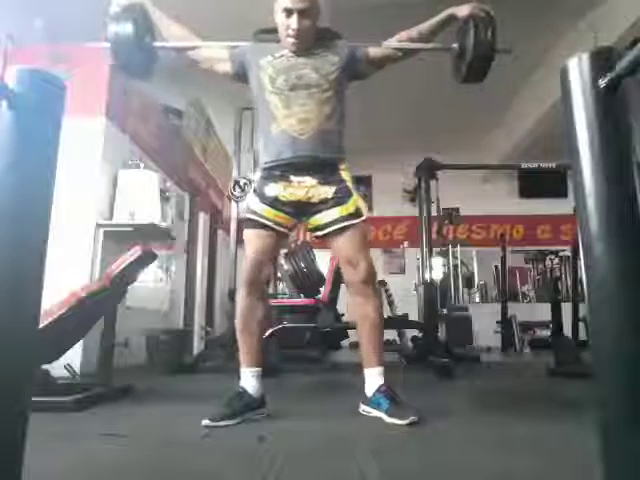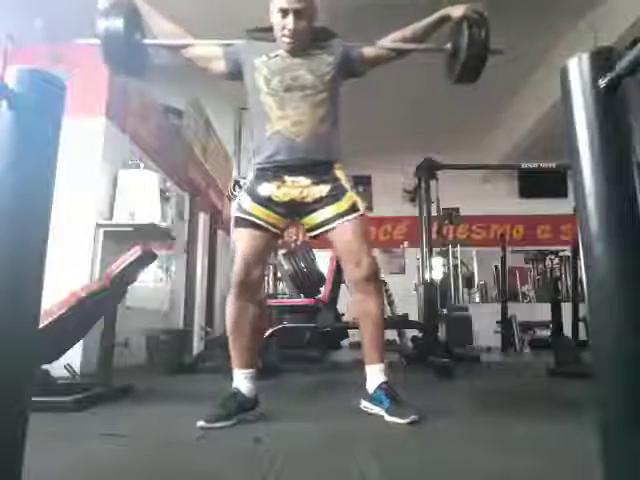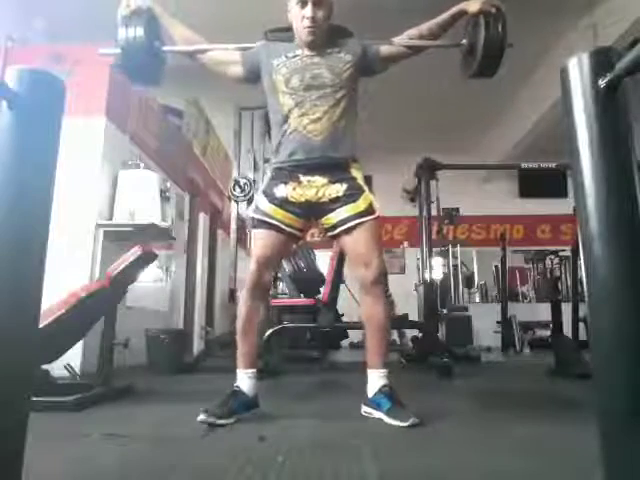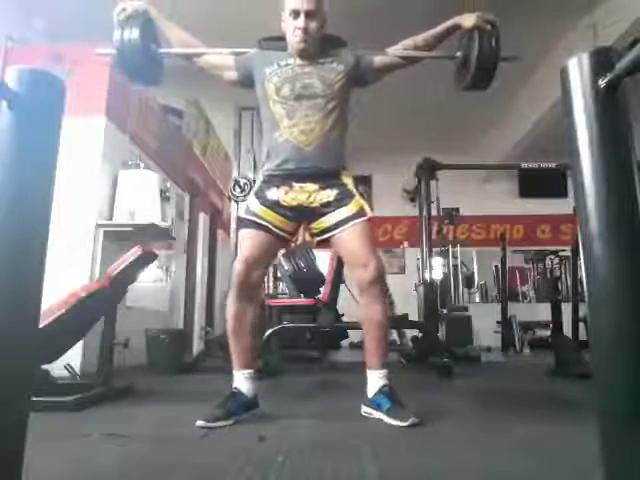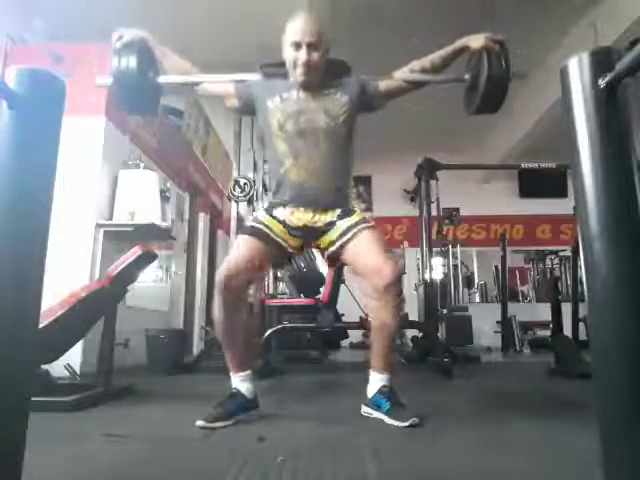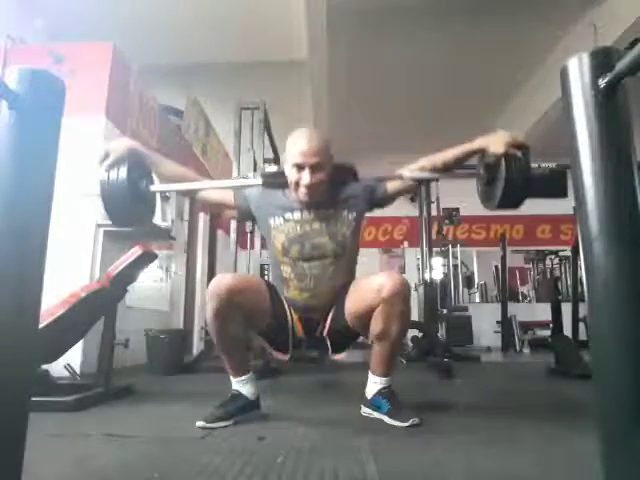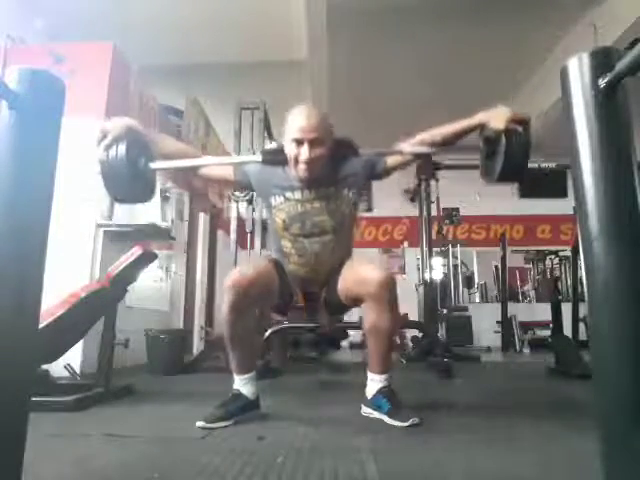
dt=0.7s
person 1, frame 1
left shoulder: (340, 55)
right shoulder: (254, 56)
left elbow: (398, 46)
right elbow: (196, 48)
left hip: (329, 178)
right hip: (274, 179)
left knee: (362, 277)
right knee: (252, 280)
left ankle: (376, 389)
right ankle: (250, 390)
person 1, frame 2
left shoulder: (335, 54)
right shoulder: (249, 54)
left elbow: (392, 46)
right elbow: (189, 47)
left hip: (324, 178)
right hip: (267, 179)
left knee: (364, 272)
right knee: (244, 279)
left ankle: (377, 387)
right ankle: (243, 390)
person 1, frame 3
left shoulder: (353, 52)
right shoulder: (267, 55)
left elbow: (409, 42)
right elbow: (203, 52)
left hip: (340, 177)
right hip: (285, 178)
left knee: (373, 276)
right knee: (256, 278)
left ankle: (377, 390)
right ankle: (244, 389)
person 1, frame 4
left shoulder: (346, 62)
right shoulder: (259, 63)
left elbow: (402, 53)
right elbow: (198, 54)
left hip: (331, 184)
right hip: (276, 185)
left knee: (371, 276)
right knee: (243, 278)
left ankle: (378, 390)
right ankle: (242, 390)
person 1, frame 5
left shoulder: (351, 89)
right shoulder: (262, 91)
left elbow: (411, 75)
right elbow: (198, 80)
left wrist: (463, 44)
right wrist: (148, 39)
left hip: (336, 211)
right hip: (282, 211)
left knee: (386, 278)
right knee: (229, 280)
left ankle: (378, 391)
right ankle: (242, 390)
person 1, frame 6
left shoulder: (355, 196)
right shoulder: (263, 201)
left elbow: (419, 170)
right elbow: (193, 185)
left wrist: (482, 144)
right wrist: (138, 150)
left hip: (340, 314)
right hip: (283, 315)
left knee: (393, 286)
right knee: (222, 290)
left ankle: (378, 392)
right ankle: (244, 392)
person 1, frame 7
left shoulder: (354, 170)
right shoulder: (263, 175)
left elbow: (418, 145)
right elbow: (196, 162)
left wrist: (482, 118)
right wrist: (135, 129)
left hip: (336, 279)
right hip: (285, 278)
left knee: (379, 280)
right knee: (238, 284)
left ankle: (377, 391)
right ankle: (245, 391)
